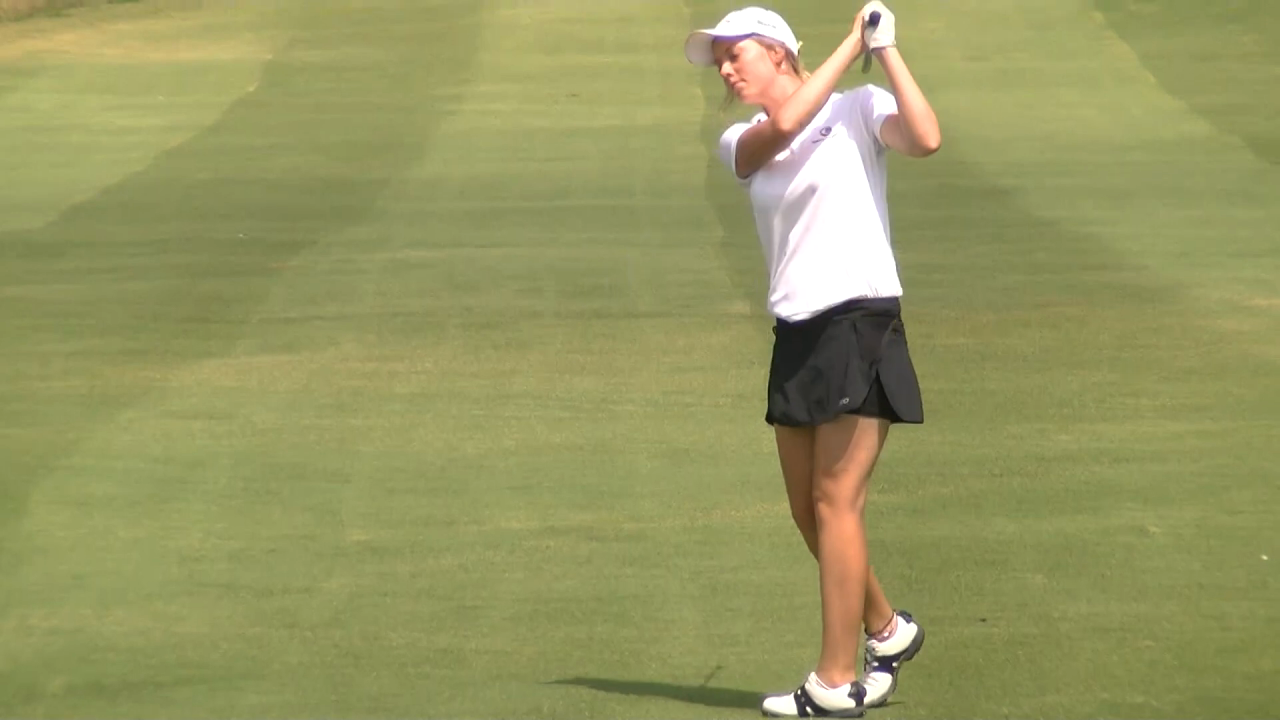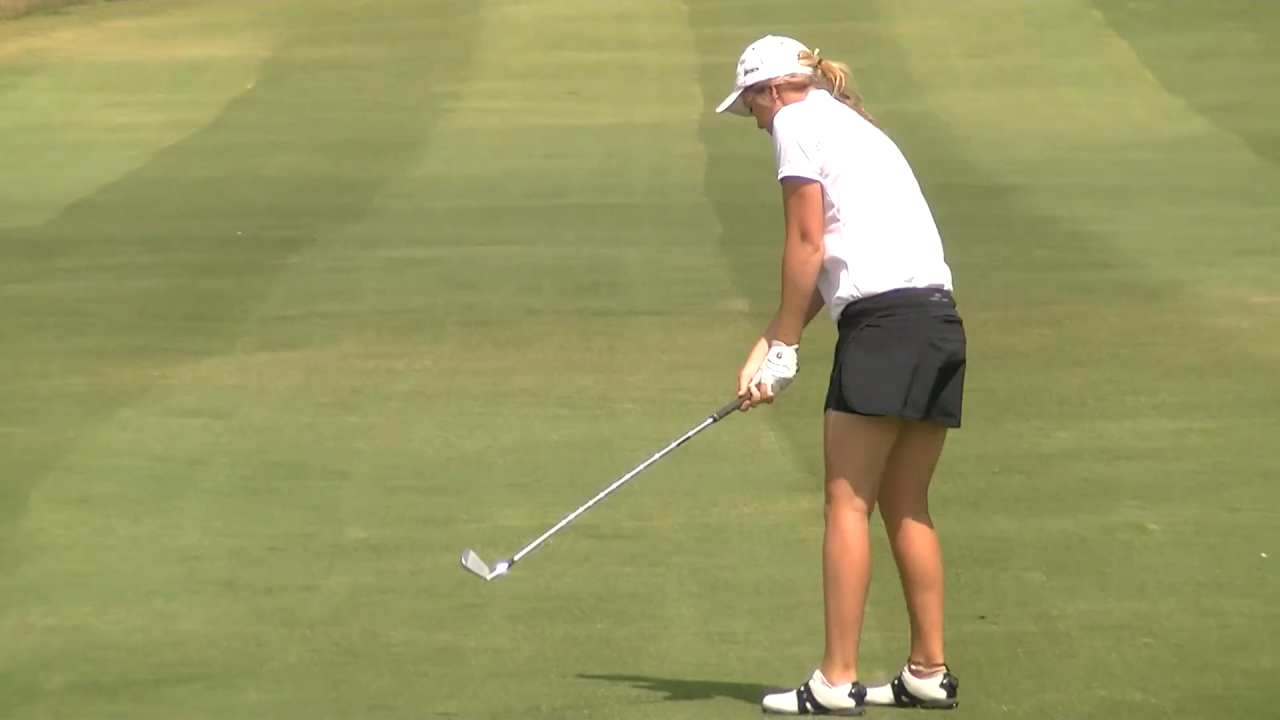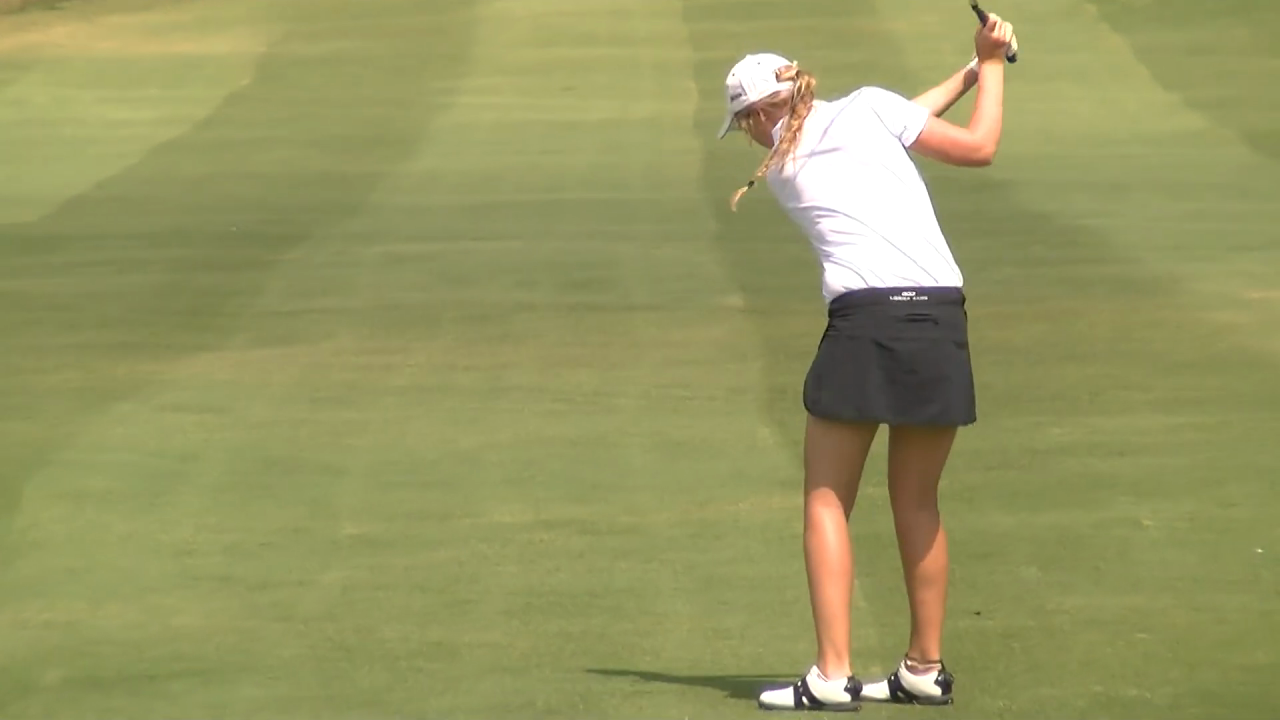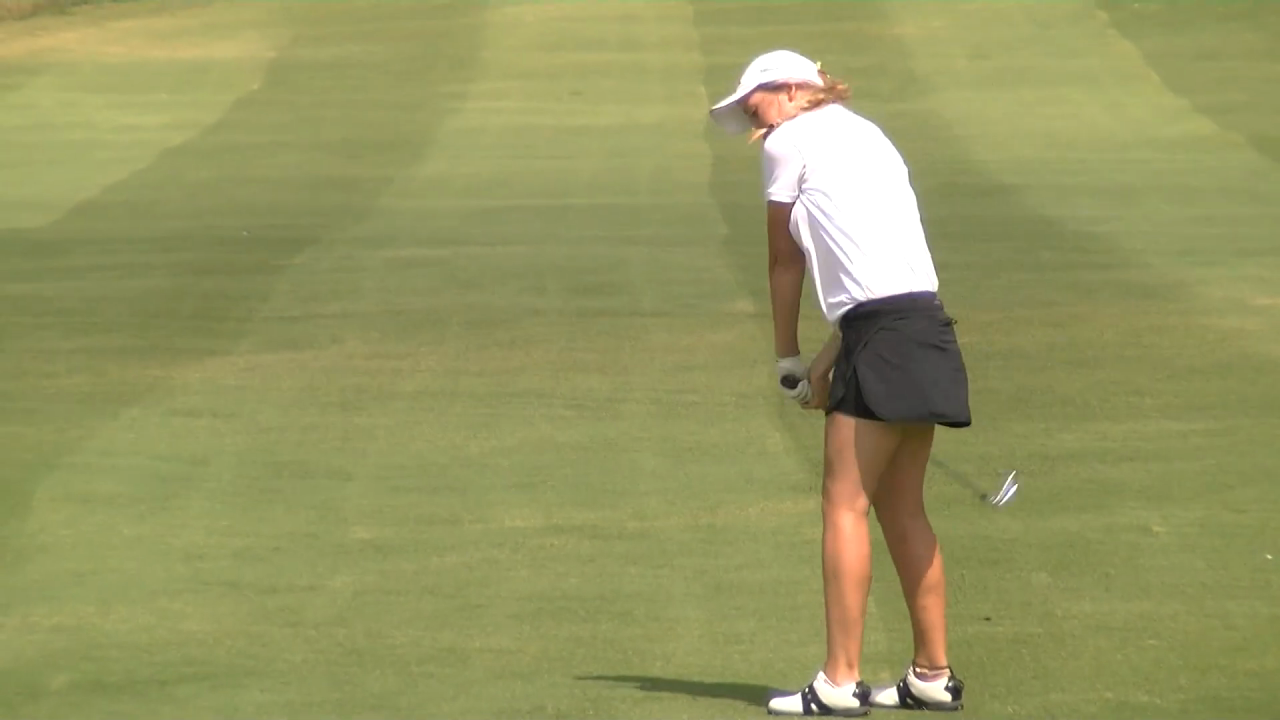
dt=0.5s
person 1, frame 1
left shoulder: (861, 105)
right shoulder: (739, 142)
left elbow: (926, 140)
right elbow: (783, 126)
left hip: (859, 325)
right hip: (796, 336)
left knee: (836, 504)
right knee: (812, 509)
right ankle: (884, 628)
person 1, frame 2
left shoulder: (794, 129)
right shoulder: (861, 126)
left elbow: (805, 251)
left wrist: (782, 338)
right wrist: (770, 344)
left hip: (884, 323)
right hip: (939, 322)
left knee: (847, 501)
right knee: (905, 504)
person 1, frame 3
left shoulder: (780, 172)
right shoulder: (865, 105)
right elbow: (977, 145)
left wrist: (969, 73)
right wrist: (987, 65)
left hip: (865, 323)
right hip: (940, 320)
left knee: (826, 500)
right knee: (917, 502)
left ankle: (833, 675)
right ankle: (924, 669)
person 1, frame 4
left shoulder: (788, 146)
right shoulder: (869, 147)
left elbow: (786, 272)
left wrist: (788, 353)
right wrist: (829, 358)
left hip: (891, 333)
right hip: (917, 333)
left knee: (844, 506)
right knee: (899, 508)
